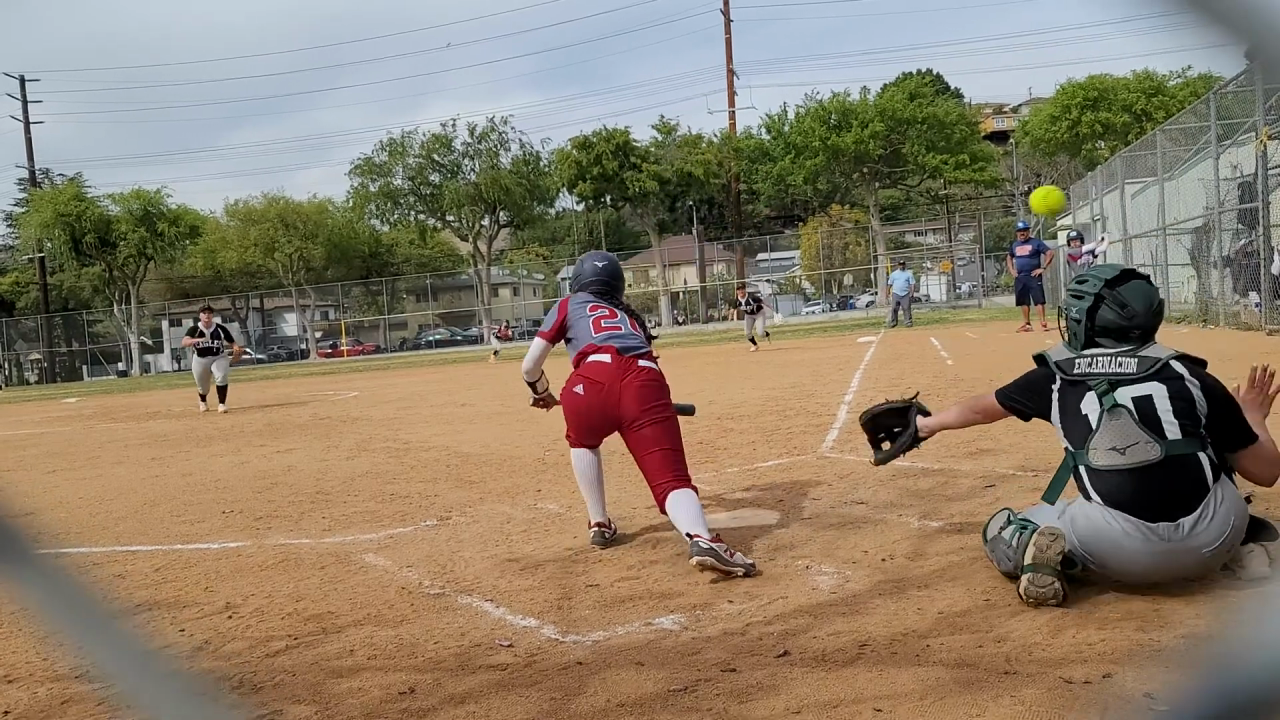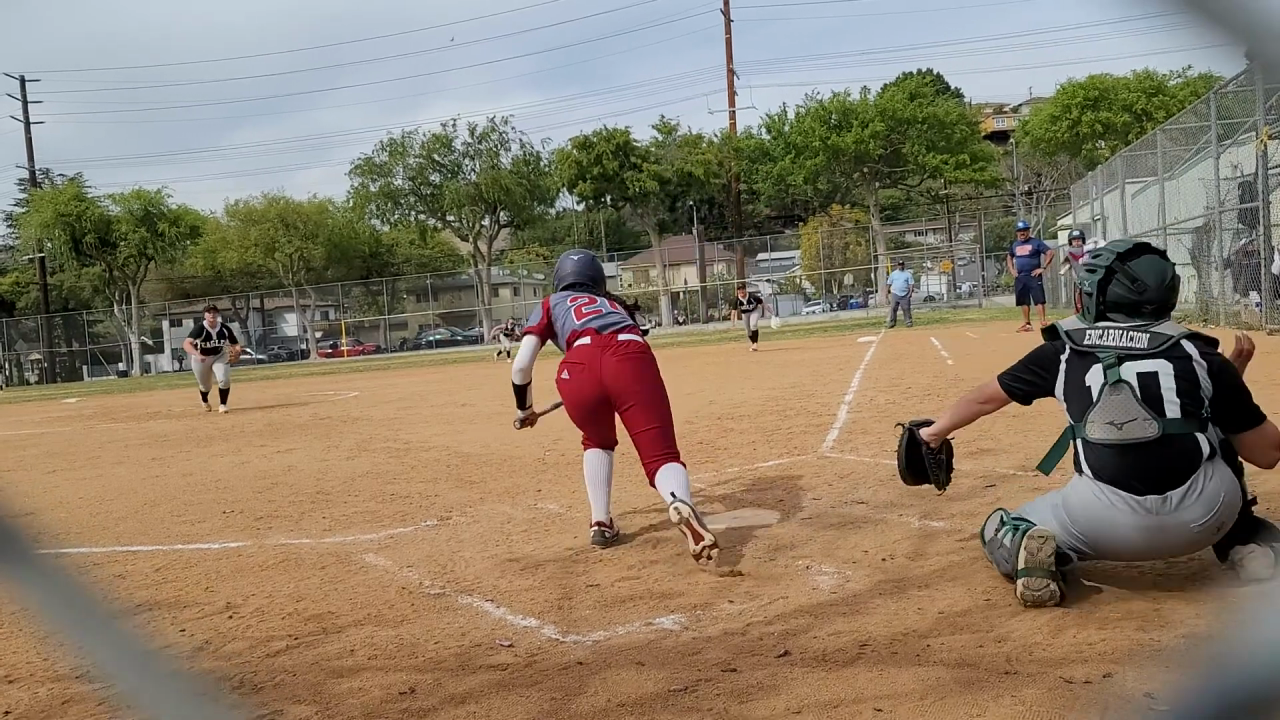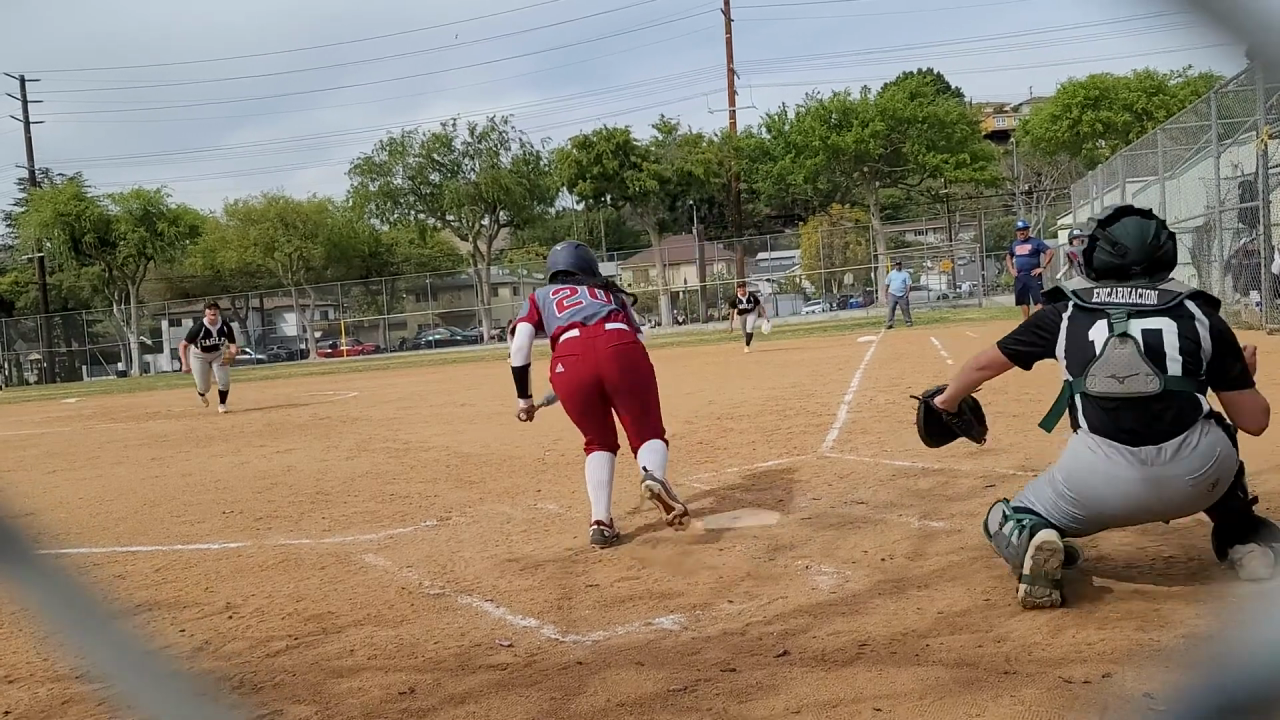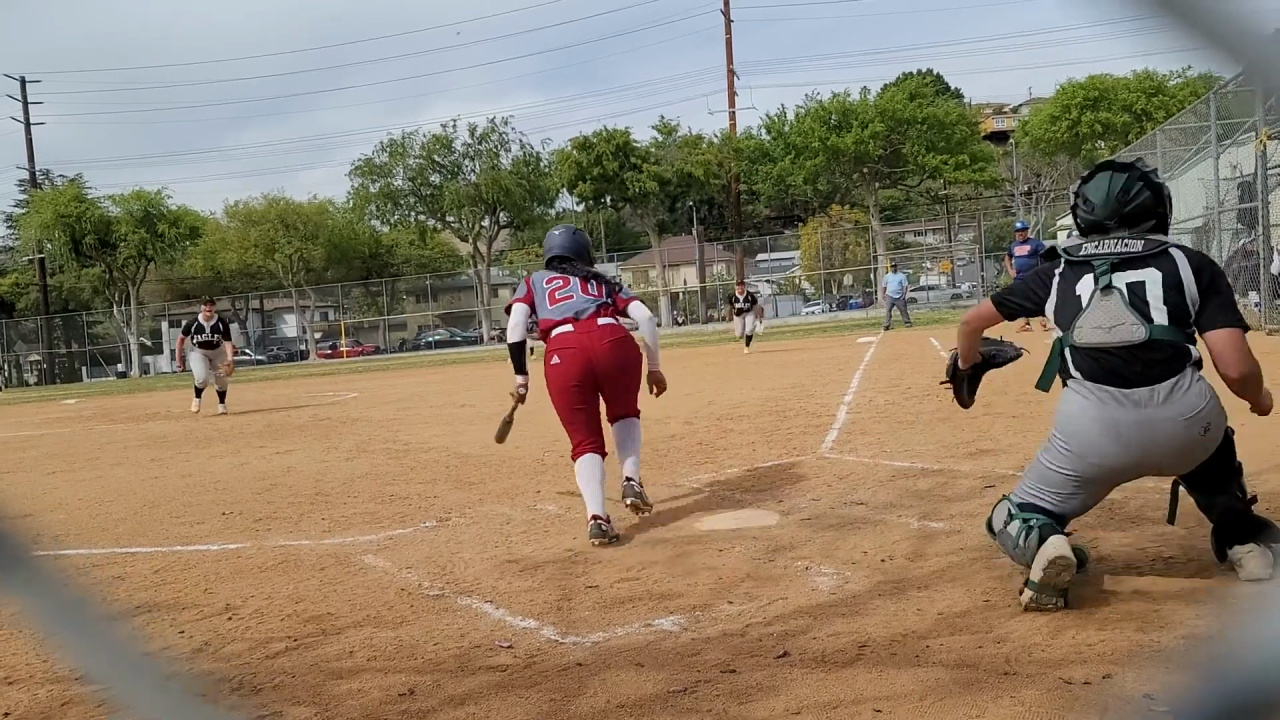
dt=0.1s
person 1, frame 1
left shoulder: (1059, 374)
right shoulder: (1187, 374)
left elbow: (982, 408)
left wrist: (928, 425)
left hip: (1122, 543)
right hip: (1208, 535)
left knee: (1003, 532)
right ankle: (1239, 539)
person 1, frame 2
left shoulder: (1065, 350)
right shoulder: (1196, 353)
left elbow: (984, 398)
left wrist: (936, 431)
right wrist: (1236, 382)
left hip: (1113, 523)
right hip: (1203, 516)
left knee: (999, 531)
left ankle: (1038, 550)
right ankle: (1246, 541)
person 1, frame 3
left shoulder: (1066, 309)
right shoulder: (1196, 311)
left elbow: (984, 364)
left wrist: (948, 400)
right wrist: (1247, 378)
left hip: (1104, 477)
right hip: (1194, 472)
left knee: (1007, 523)
left ankle: (1035, 550)
right ankle: (1245, 543)
person 1, frame 4
left shoulder: (1060, 269)
right shoulder: (1190, 262)
left elbow: (974, 320)
right elbow: (1235, 366)
left wrist: (965, 362)
left hip: (1092, 422)
right hip: (1181, 417)
left knee: (1011, 518)
right knee: (1206, 427)
left ankle: (1042, 546)
right ankle: (1243, 541)
person 2, frame 1
left shoulder: (567, 305)
right shoulder: (629, 314)
left elbow: (530, 364)
left wrist: (539, 392)
left hip: (590, 381)
right hip: (644, 383)
left knee: (582, 439)
right knee: (673, 481)
left ankle: (601, 525)
right ankle: (701, 540)
person 2, frame 2
left shoulder: (551, 304)
right shoulder: (616, 302)
left elbow: (521, 364)
left wrist: (523, 407)
left hip: (579, 367)
right hip: (632, 357)
left knee: (597, 442)
left ankle: (601, 523)
right ankle: (681, 503)
person 2, frame 3
left shoulder: (539, 296)
right shoulder: (609, 289)
left elbow: (519, 347)
right elbow: (635, 331)
left wrist: (524, 397)
left hip: (571, 357)
right hip: (621, 348)
left knee: (599, 443)
right knee: (649, 436)
right ankle: (653, 480)
person 2, frame 4
left shoulder: (533, 281)
right shoulder: (603, 280)
left elbow: (516, 324)
right elbow: (645, 316)
left wrist: (520, 374)
right wrist: (654, 366)
left hip: (564, 350)
right hip: (612, 341)
left knee: (586, 444)
right knee: (625, 413)
